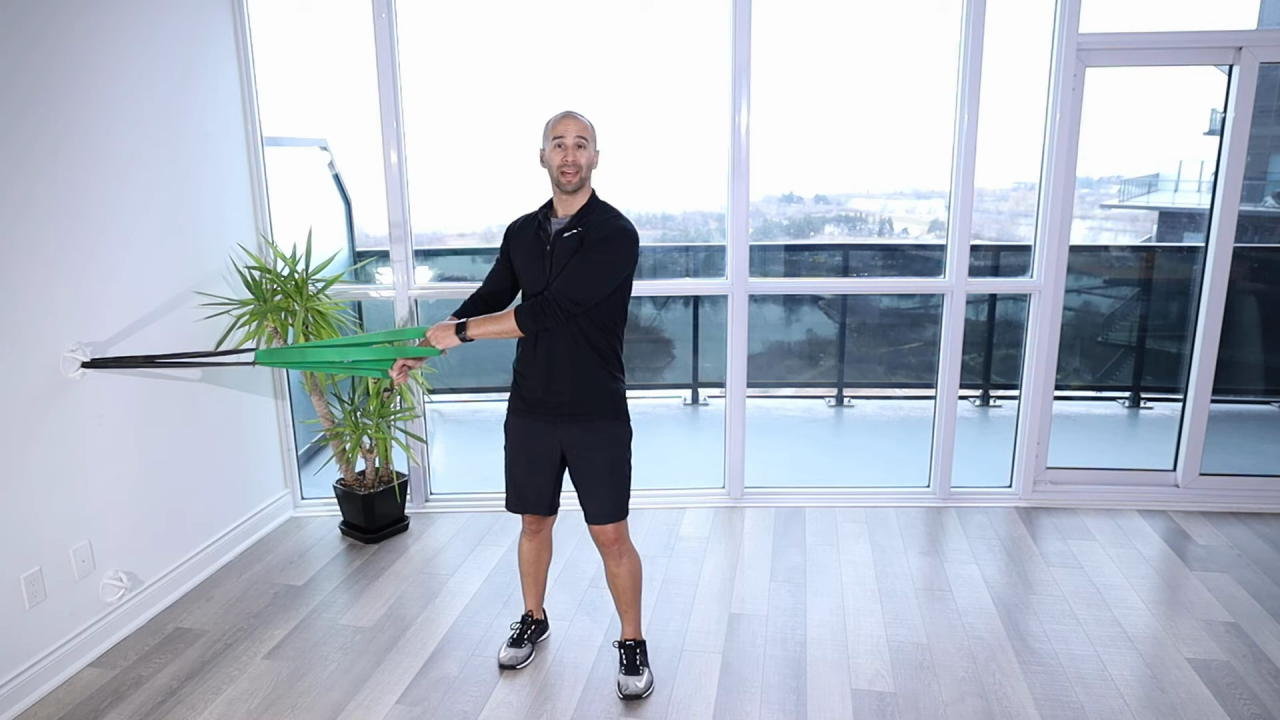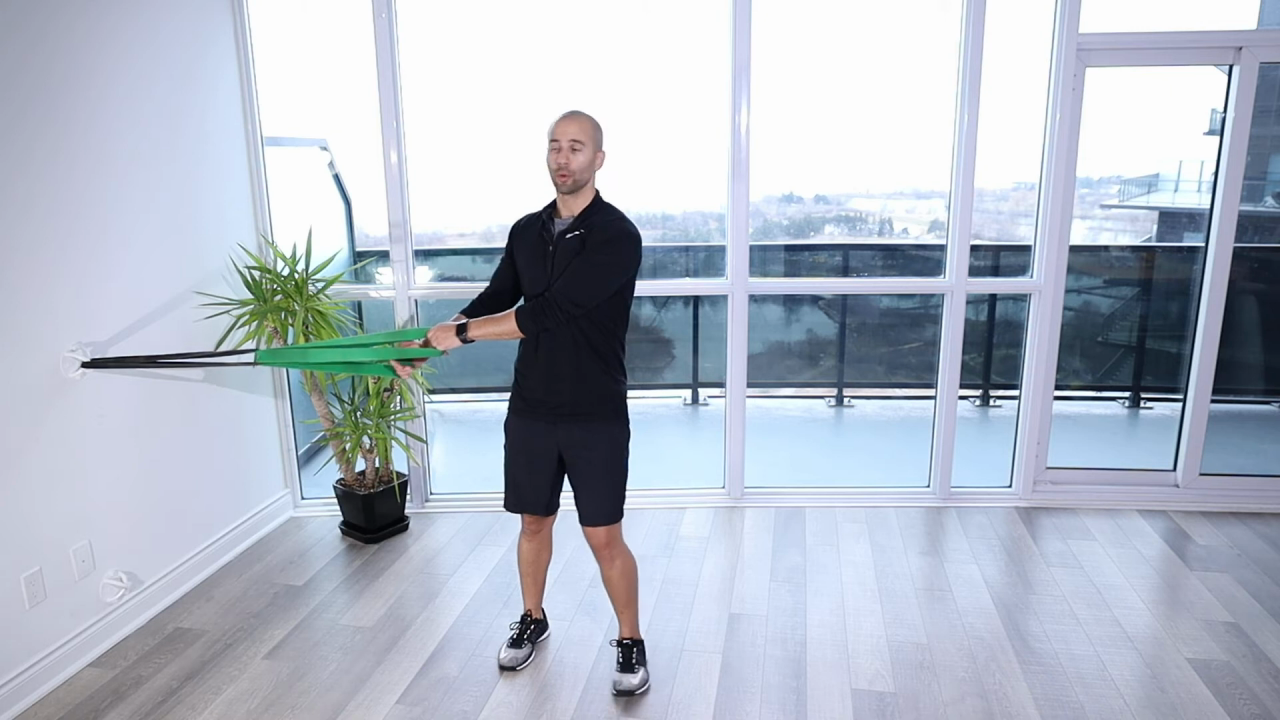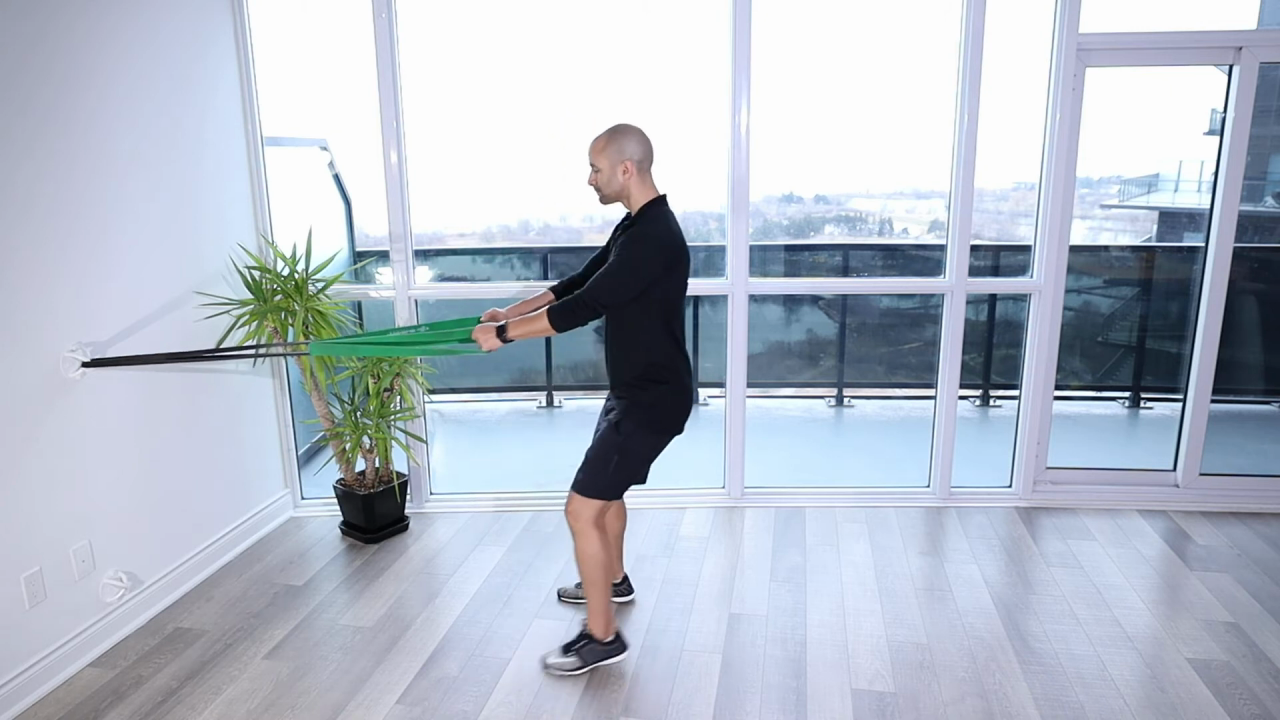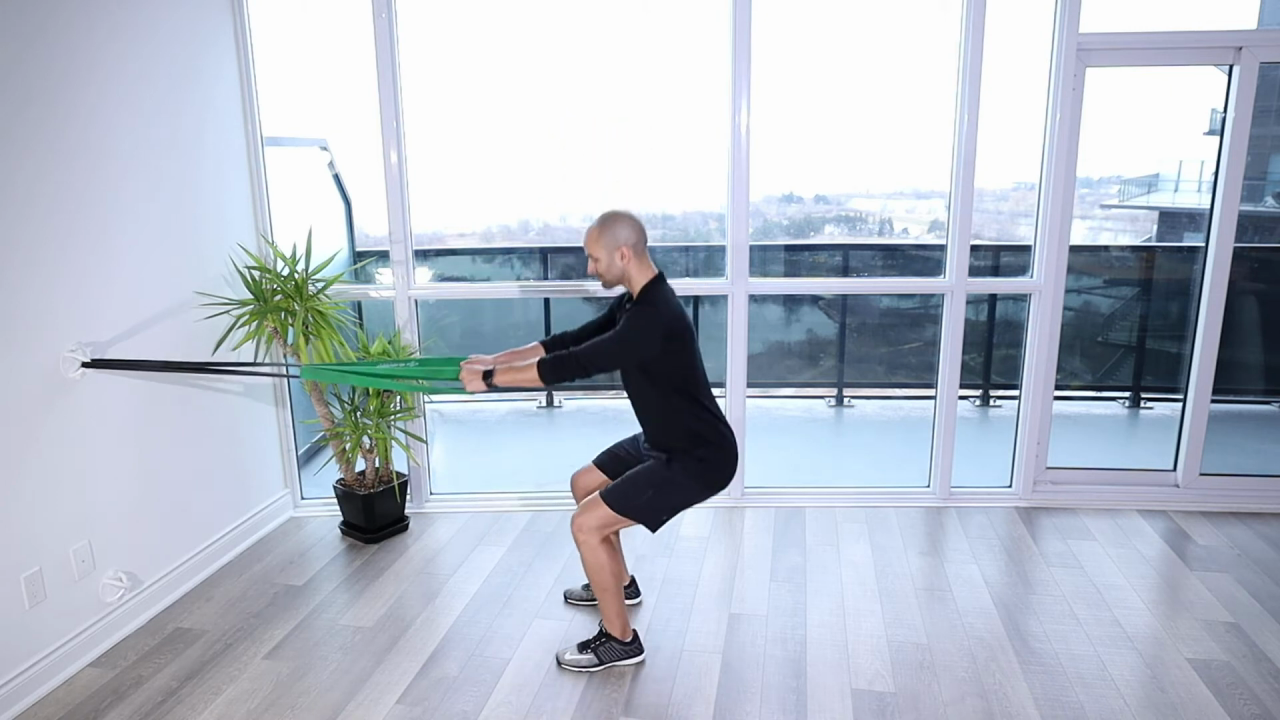
dt=1s
person 1, frame 1
left shoulder: (614, 232)
right shoulder: (521, 232)
left elbow: (550, 309)
right elbow: (488, 298)
left wrist: (462, 331)
right wrist: (422, 350)
left hip: (597, 416)
right hip: (531, 412)
left knee: (611, 535)
right knee: (534, 522)
left ankle: (632, 645)
right ankle: (533, 620)
person 1, frame 2
left shoulder: (617, 236)
right shoulder: (527, 231)
left elbow: (550, 313)
right elbow: (494, 299)
left wrist: (463, 334)
right wrist: (432, 345)
left hip: (596, 415)
right hip: (532, 409)
left knee: (604, 537)
right knee: (534, 523)
left ankle: (631, 644)
right ankle: (532, 619)
person 1, frame 3
left shoulder: (653, 237)
right shoulder: (635, 228)
left elbow: (585, 307)
right elbow: (578, 282)
left wrist: (505, 334)
right wrist: (512, 311)
left hip: (652, 401)
right hip: (635, 392)
left knee: (582, 508)
right knee: (606, 490)
left ankle: (602, 636)
right ankle: (612, 579)
person 1, frame 4
left shoulder: (655, 318)
right shoulder: (635, 303)
left elbow: (576, 364)
right elbow: (573, 341)
left wrist: (491, 379)
right wrist: (496, 359)
left hip: (699, 460)
right hip: (668, 442)
left knee: (587, 524)
right knee: (584, 484)
left ankle: (619, 639)
right ankle: (619, 581)
